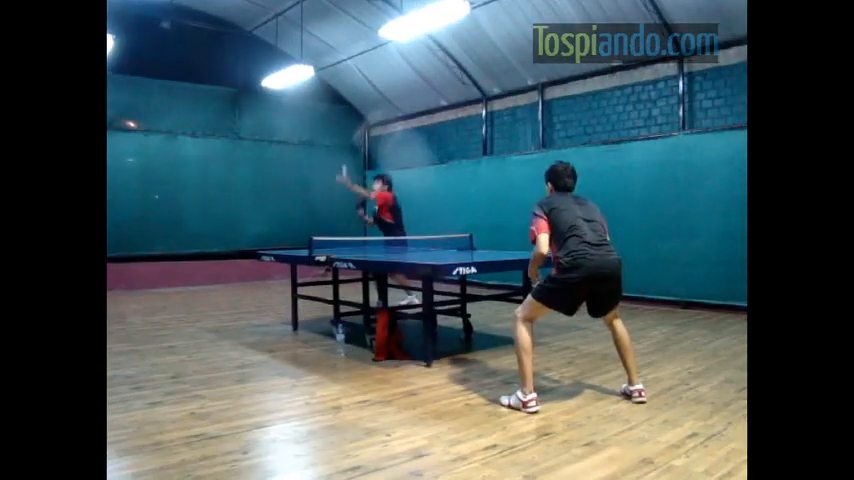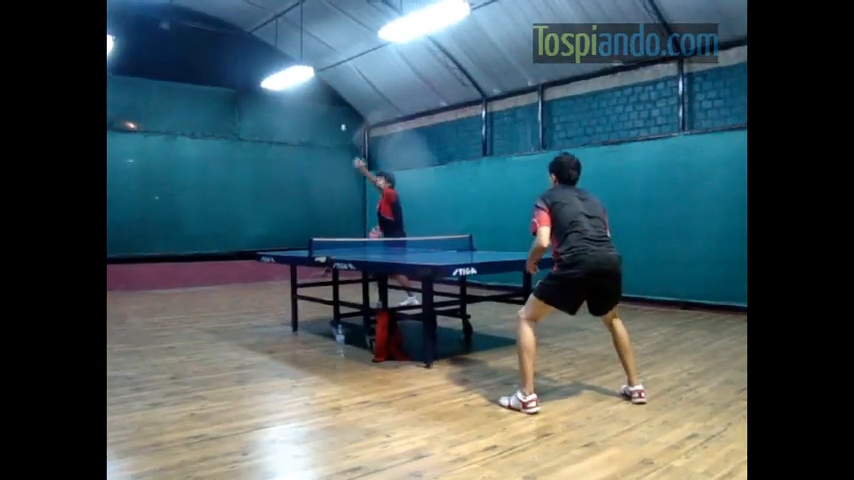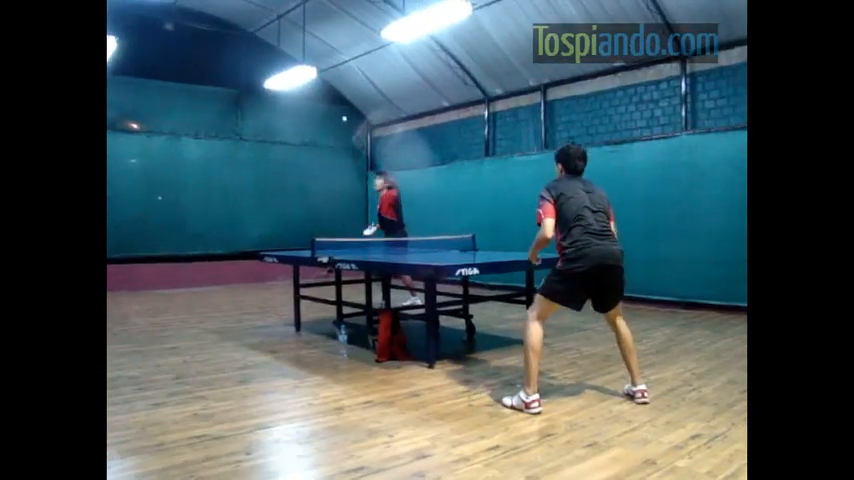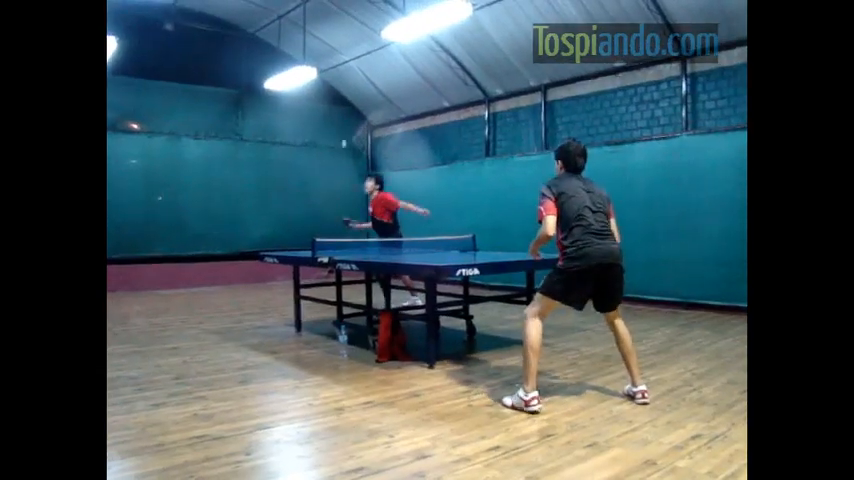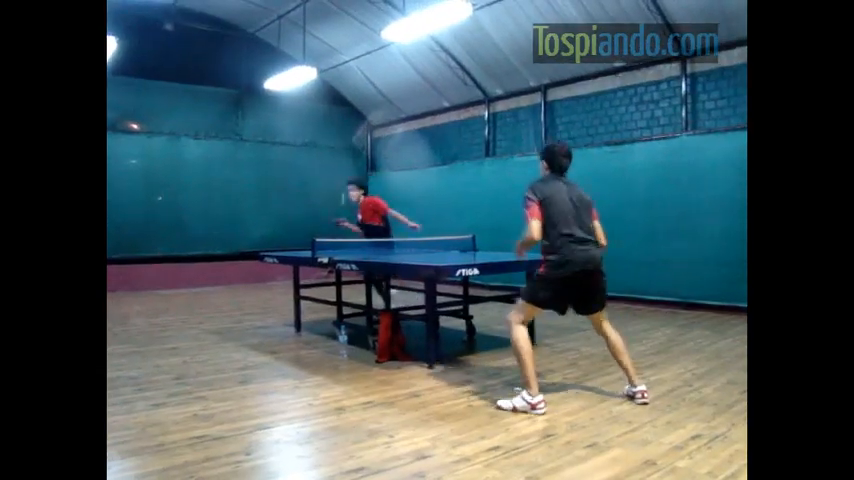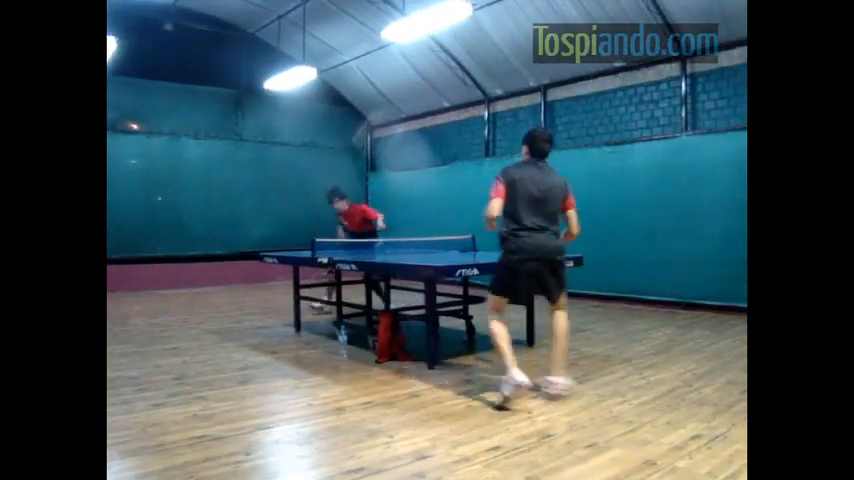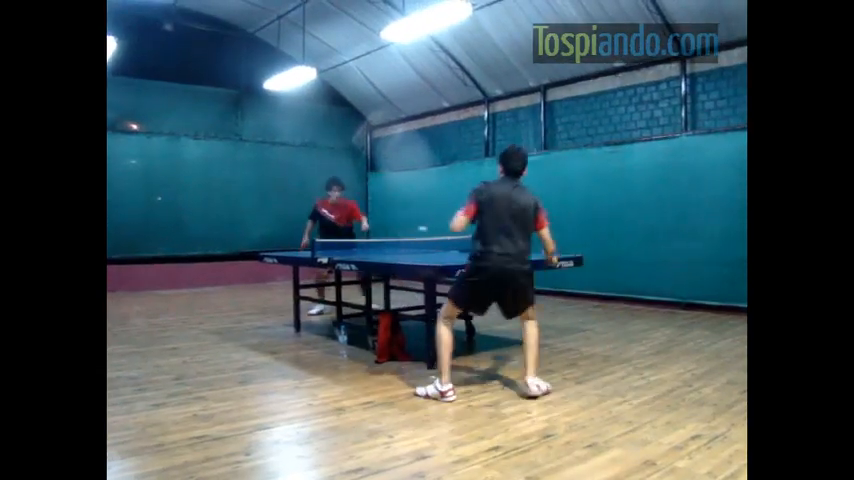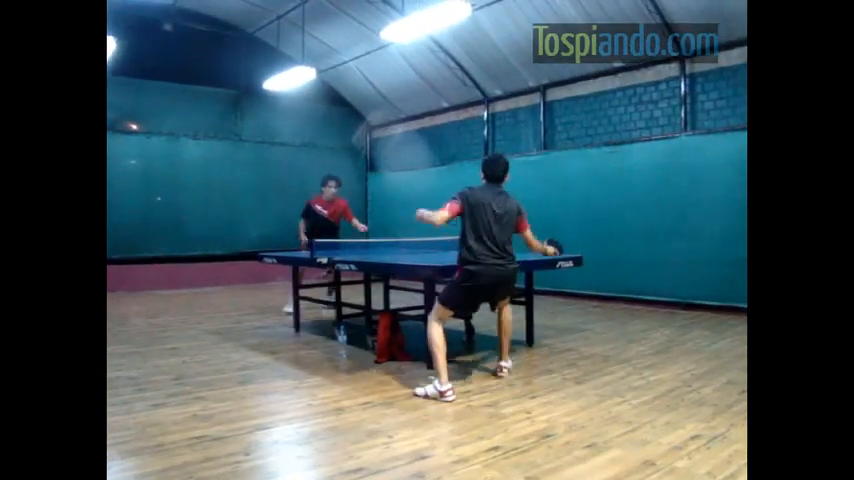
dt=0.2s
person 1, frame 1
left shoulder: (545, 206)
right shoulder: (591, 206)
left elbow: (542, 249)
left wrist: (532, 270)
left hip: (575, 267)
right hip: (610, 264)
left knee: (523, 317)
right knee: (613, 319)
left ankle: (527, 395)
right ankle: (635, 386)
person 1, frame 2
left shoulder: (547, 198)
right shoulder: (594, 200)
left elbow: (543, 242)
left wrist: (531, 261)
left hip: (575, 265)
right hip: (610, 262)
left knee: (527, 318)
right knee: (612, 319)
left ankle: (526, 395)
right ankle: (635, 386)
person 1, frame 3
left shoulder: (552, 189)
right shoulder: (599, 192)
left elbow: (547, 233)
left wrist: (533, 252)
left hip: (578, 260)
right hip: (612, 257)
left knee: (535, 317)
right knee: (616, 319)
left ankle: (530, 395)
right ankle: (638, 386)
person 1, frame 4
left shoulder: (553, 187)
right shoulder: (599, 190)
left elbow: (549, 231)
left wrist: (533, 247)
left hip: (578, 259)
right hip: (611, 257)
left knee: (533, 314)
right knee: (615, 320)
left ankle: (528, 393)
right ankle: (638, 386)
person 1, frame 5
left shoulder: (538, 189)
right shoulder: (581, 194)
left elbow: (533, 235)
right elbow: (601, 241)
left wrist: (521, 247)
left hip: (559, 265)
right hip: (592, 264)
left knee: (516, 320)
right knee: (601, 325)
left ankle: (532, 396)
right ankle: (636, 386)
person 1, frame 6
left shoulder: (509, 173)
right shoulder: (560, 181)
left elbow: (492, 214)
right elbow: (574, 230)
left wrist: (489, 223)
left hip: (518, 251)
right hip: (551, 251)
left knee: (495, 314)
right knee: (559, 309)
left ankle: (513, 373)
right ankle: (556, 377)
person 1, frame 7
left shoulder: (484, 190)
right shoulder: (531, 201)
left elbow: (457, 227)
right elbow: (548, 244)
left wrist: (463, 214)
right wrist: (551, 255)
left hip: (482, 268)
right hip: (517, 272)
left knee: (444, 318)
right knee: (529, 319)
left ankle: (444, 385)
right ankle: (532, 379)
person 1, frame 8
left shoulder: (468, 194)
right shoulder: (514, 204)
left elbow: (438, 220)
right elbow: (531, 244)
left wrist: (424, 214)
right wrist: (548, 250)
left hip: (473, 273)
right hip: (504, 272)
left knee: (435, 319)
right knee: (502, 304)
left ankle: (443, 385)
right ankle: (503, 361)
person 2, frame 1
left shoulder: (388, 197)
right shoulder: (381, 201)
left elbow: (367, 195)
right elbow: (376, 221)
left wrist: (348, 183)
right wrist: (365, 217)
left ankle: (411, 297)
person 2, frame 2
left shoulder: (391, 194)
right shoulder: (384, 199)
left elbow: (379, 186)
left wrist: (363, 169)
right wrist: (378, 231)
left hip: (396, 240)
right hip: (390, 240)
left ankle: (411, 297)
right ankle: (411, 297)
person 2, frame 3
left shoulder: (390, 195)
right shoulder: (382, 198)
left elbow: (395, 193)
left wrist: (391, 183)
right wrist: (378, 226)
left hip: (397, 238)
right hip: (391, 238)
left ankle: (415, 298)
right ankle: (415, 298)
person 2, frame 4
left shoulder: (384, 197)
right shoulder: (372, 203)
left elbow: (402, 205)
left wrist: (419, 210)
right wrist: (356, 225)
left hip: (393, 239)
right ankle: (414, 298)
person 2, frame 5
left shoulder: (372, 202)
right shoulder: (360, 209)
left elbow: (390, 212)
right elbow: (361, 231)
left wrist: (408, 223)
right wrist: (348, 226)
person 2, frame 6
left shoulder: (360, 209)
right shoulder: (339, 213)
left elbow: (379, 215)
left wrist: (380, 222)
right wrist: (342, 237)
left knee: (370, 277)
right knee: (332, 270)
right ankle: (327, 301)
person 2, frame 7
left shoulder: (349, 205)
right shoulder: (320, 205)
left elbow: (361, 217)
right elbow: (311, 221)
left wrist: (364, 224)
right wrist: (306, 236)
right knee: (321, 273)
right ankle: (321, 304)
person 2, frame 8
left shoulder: (342, 203)
right shoulder: (313, 202)
left elbow: (352, 220)
right elbow: (303, 220)
left wrist: (360, 226)
right wrist: (302, 235)
right knee: (301, 269)
left ankle: (328, 298)
right ankle: (292, 301)
